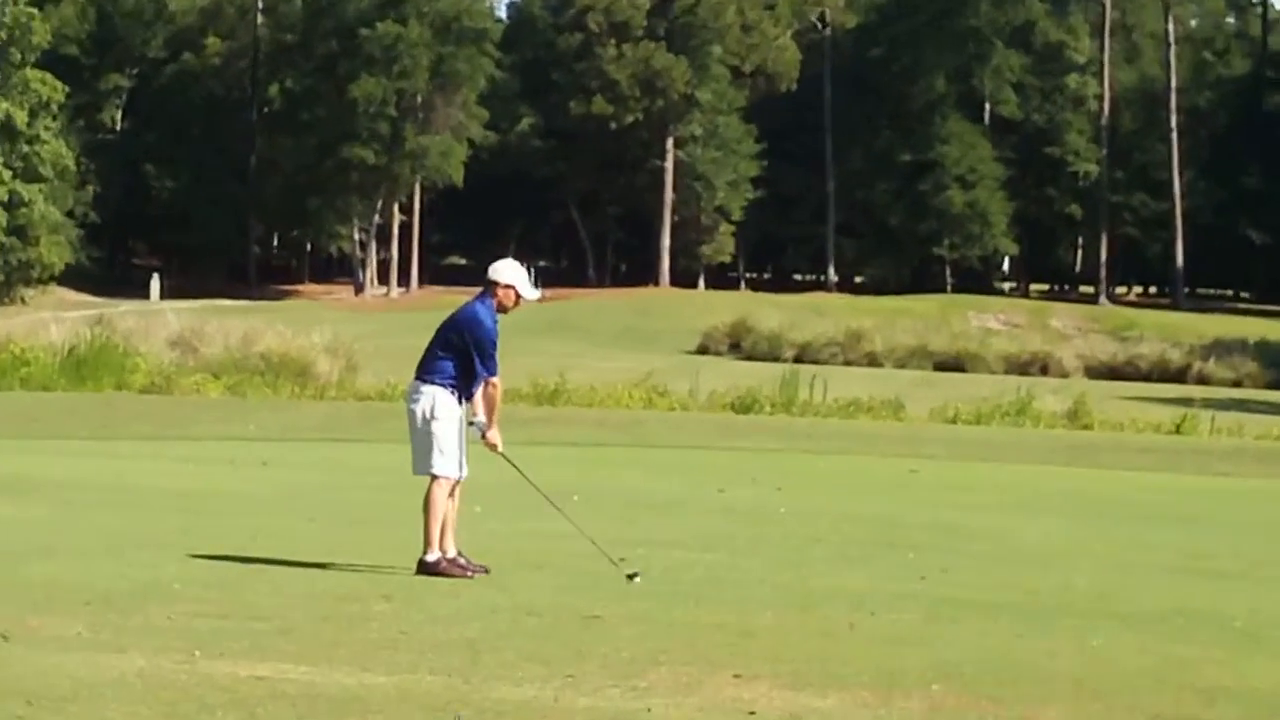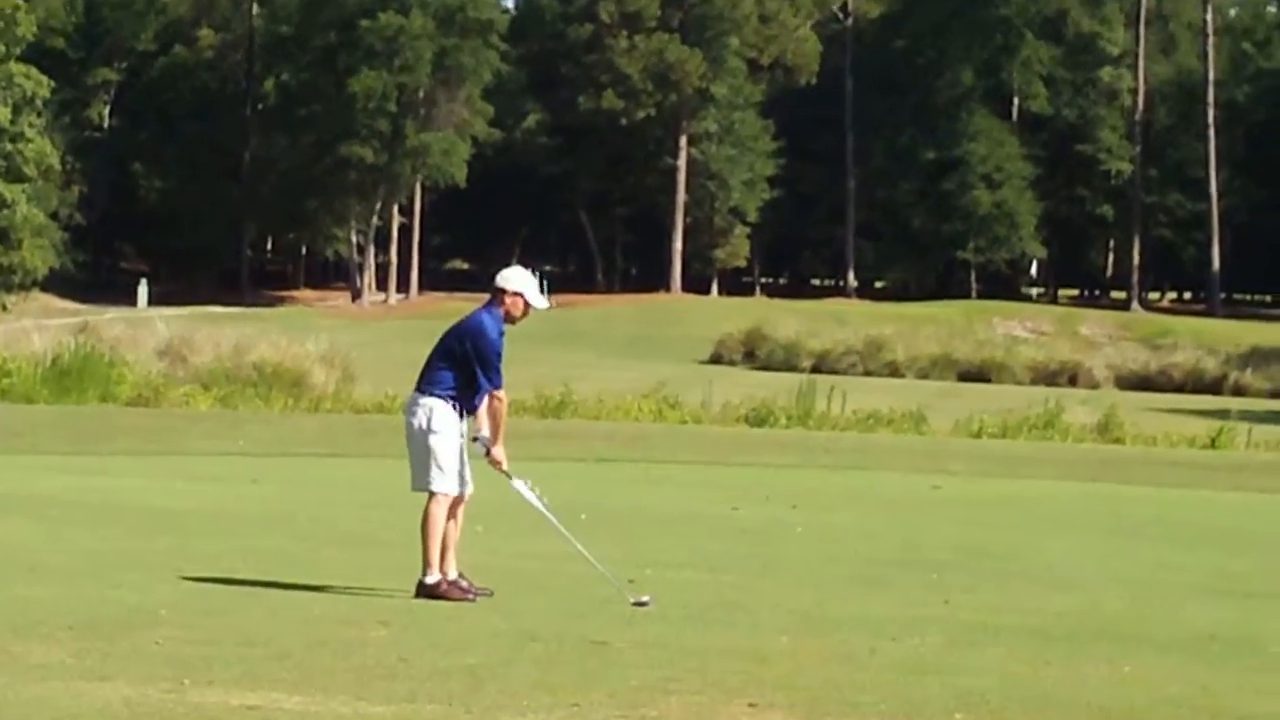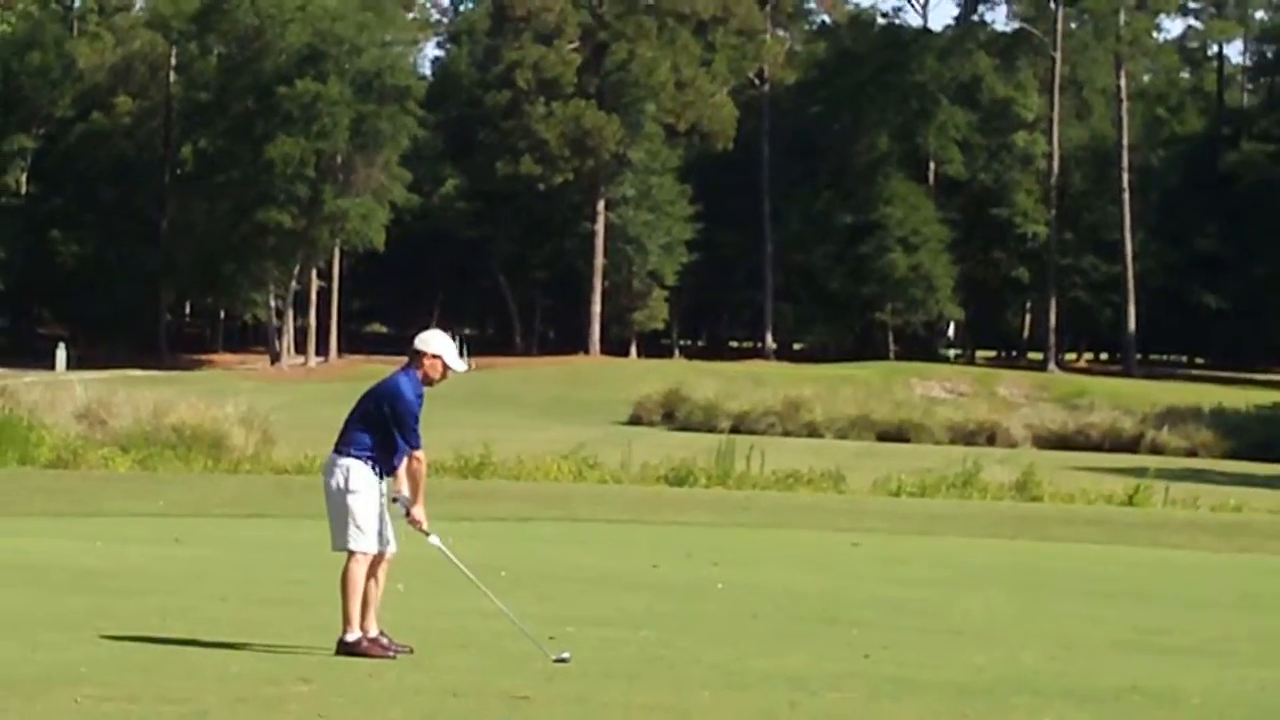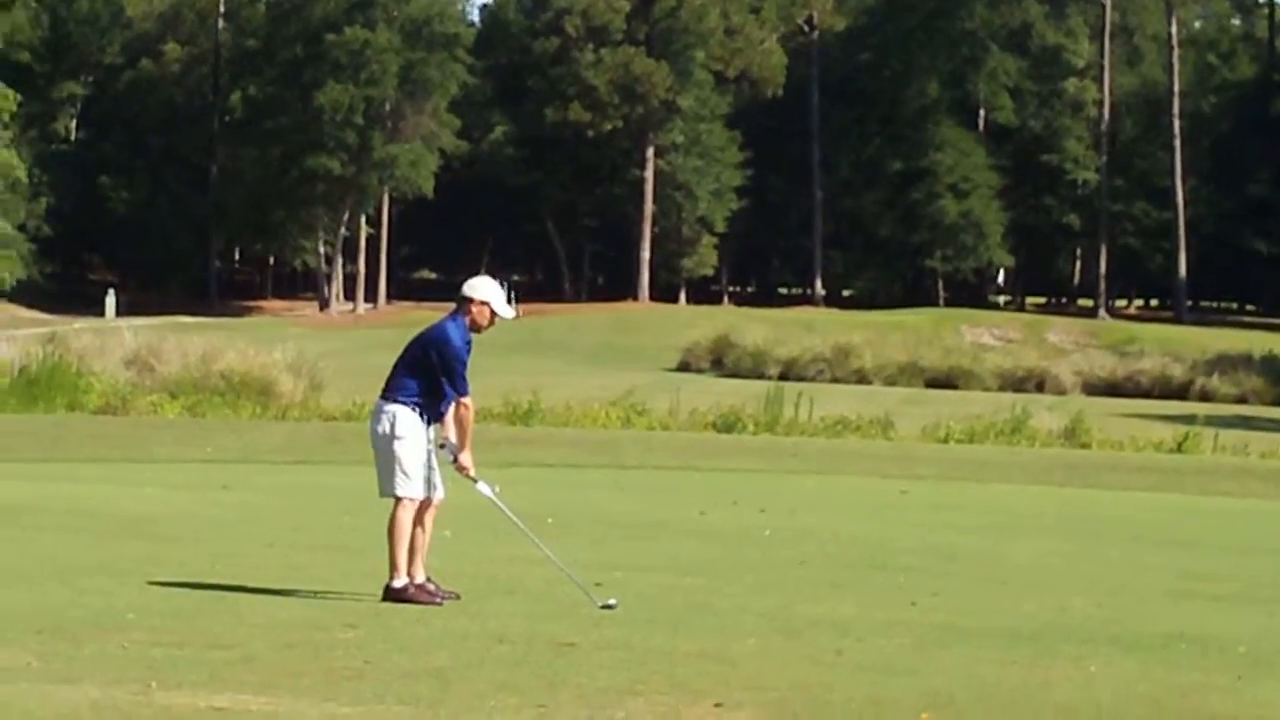
dt=0.5s
person 1, frame 1
left shoulder: (478, 314)
right shoulder: (480, 319)
left elbow: (477, 375)
right elbow: (492, 382)
left wrist: (480, 417)
right wrist: (493, 427)
left hip: (446, 398)
right hip: (436, 397)
left knee: (455, 477)
right knee: (443, 476)
left ankle: (449, 552)
right ankle: (431, 556)
person 1, frame 2
left shoulder: (485, 324)
right shoulder: (485, 328)
left elbow: (482, 388)
right elbow: (498, 395)
left wrist: (484, 433)
right wrist: (498, 444)
left hip: (448, 413)
right hip: (436, 410)
left knee: (459, 494)
right knee: (442, 493)
person 1, frame 3
left shoulder: (407, 388)
right shoulder: (401, 390)
left elbow: (401, 449)
right elbow: (416, 456)
left wrist: (403, 492)
right wrist: (417, 504)
left hip: (369, 474)
right hip: (354, 471)
left knee: (382, 553)
right knee: (362, 552)
left ankle: (370, 631)
right ankle: (351, 636)
person 1, frame 4
left shoulder: (454, 334)
right shoulder: (449, 337)
left elbow: (449, 396)
right elbow: (464, 403)
left wrist: (451, 439)
right wrist: (465, 451)
left hip: (416, 420)
right hip: (401, 417)
left knee: (430, 498)
right knee: (409, 498)
left ankle: (417, 578)
